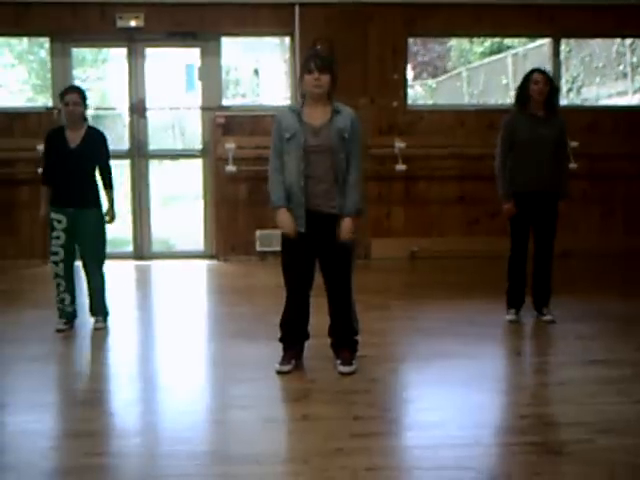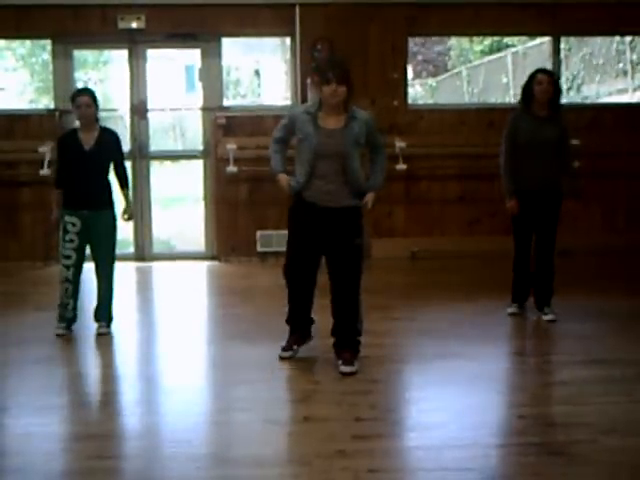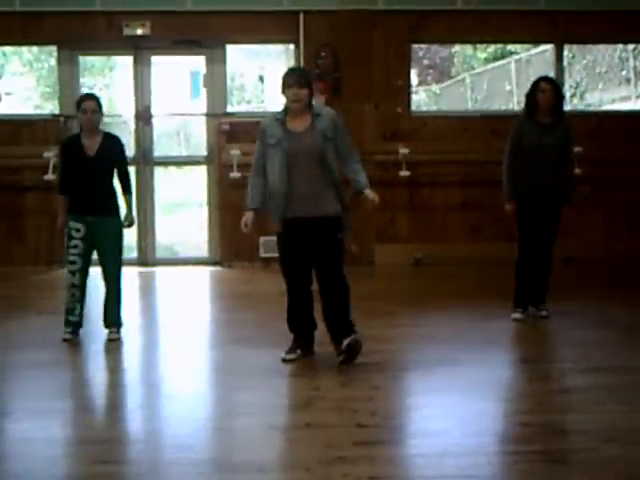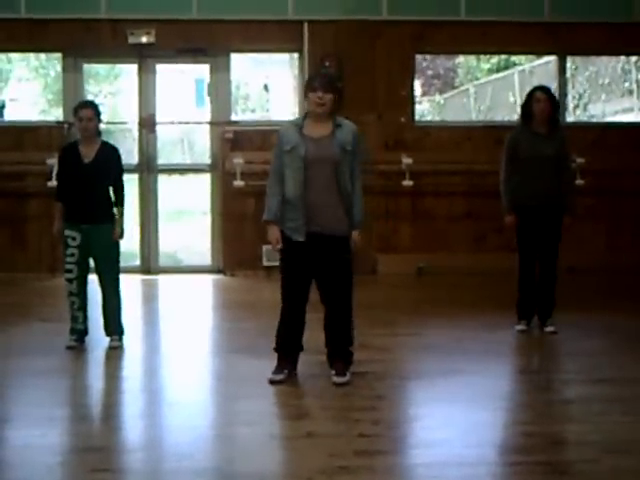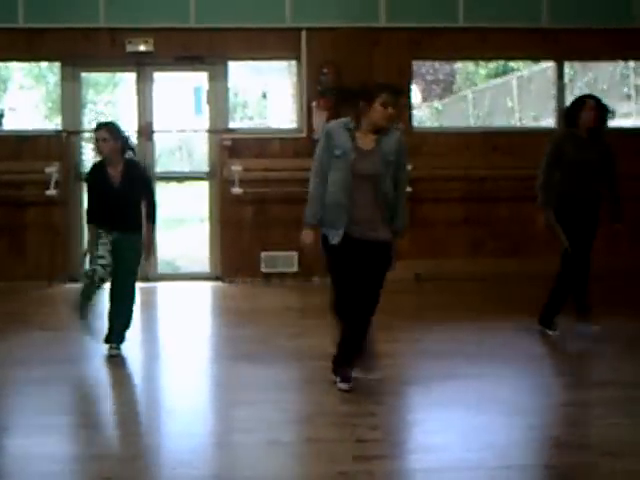
dt=1s
person 1, frame 1
left shoulder: (347, 119)
right shoulder: (285, 119)
left elbow: (354, 169)
right elbow: (276, 166)
left wrist: (349, 214)
right wrist: (280, 208)
left hip: (335, 215)
right hip: (298, 214)
left knee: (339, 285)
right knee: (296, 285)
left ankle: (345, 348)
right ankle: (292, 348)
person 1, frame 2
left shoulder: (363, 122)
right shoulder: (300, 117)
left elbow: (379, 153)
right elbow: (277, 140)
left wrist: (373, 187)
right wrist: (279, 171)
left hip: (345, 209)
right hip: (305, 205)
left knee: (346, 281)
right knee: (297, 273)
left ankle: (347, 347)
right ankle: (297, 332)
person 1, frame 3
left shoulder: (329, 119)
right shoulder: (269, 126)
left elbow: (348, 157)
right elbow: (259, 170)
left wrist: (363, 187)
right wrist: (251, 206)
left hip: (326, 212)
right hip: (288, 216)
left knee: (331, 275)
right knee: (295, 281)
left ankle: (345, 335)
right ankle: (302, 338)
person 1, frame 4
left shoulder: (349, 133)
right shoulder: (288, 133)
left elbow: (355, 181)
right elbow: (276, 180)
left wrist: (357, 224)
right wrist: (272, 220)
left hip: (336, 230)
right hip: (296, 229)
left knee: (338, 298)
right knee: (293, 298)
left ankle: (340, 360)
right ankle: (286, 359)
person 1, frame 5
left shoulder: (394, 142)
right shoulder: (335, 133)
left elbow: (398, 187)
right elbow: (318, 180)
left wrist: (397, 227)
right wrist: (310, 223)
left hip: (378, 235)
right hip: (340, 231)
left knee: (364, 302)
right knee: (347, 299)
left ankle: (343, 363)
right ankle: (348, 361)
person 2, frame 1
left shoulder: (556, 122)
right shoulder: (514, 120)
left elbow: (563, 160)
right elbow: (501, 160)
left wrist: (561, 193)
right wrist: (506, 196)
left hip: (547, 195)
right hip: (520, 194)
left knee: (545, 251)
right knee: (518, 250)
left ankle: (542, 304)
right ankle: (513, 305)
person 2, frame 2
left shoulder: (559, 121)
right shoulder: (518, 119)
left elbow: (565, 158)
right elbow: (507, 158)
left wrist: (565, 189)
right wrist: (510, 193)
left hip: (550, 193)
right hip: (523, 192)
left knee: (546, 248)
right knee: (522, 247)
left ankle: (544, 302)
right ankle: (518, 299)
person 2, frame 3
left shoulder: (563, 127)
right shoulder: (523, 125)
left elbow: (568, 163)
right elbow: (510, 162)
left wrist: (566, 196)
right wrist: (510, 197)
left hip: (552, 196)
right hip: (526, 195)
left knee: (545, 249)
right knee: (526, 248)
left ankle: (539, 299)
right ankle: (520, 303)
person 2, frame 4
left shoulder: (558, 138)
right shoulder: (517, 136)
left elbow: (566, 174)
right elbow: (506, 174)
left wrist: (565, 207)
right wrist: (509, 209)
left hip: (552, 208)
right hip: (525, 207)
left knee: (548, 262)
right knee: (526, 261)
left ankle: (545, 315)
right ankle: (524, 315)
person 2, frame 5
left shoulder: (600, 143)
right shoulder: (563, 139)
left elbow: (609, 177)
right elbow: (546, 173)
left wrist: (616, 211)
right wrist: (545, 206)
left hip: (589, 209)
right hip: (566, 206)
left knee: (574, 261)
right knee: (578, 255)
left ankle: (548, 318)
right ankle: (583, 310)
person 3, frame 1
left shoulder: (96, 136)
right shoulder: (53, 137)
left elbow: (105, 172)
right elbow: (48, 173)
left wrist: (111, 205)
right wrist: (44, 204)
left hip: (89, 207)
right hip: (60, 207)
left knee: (93, 261)
right knee: (61, 262)
left ankle: (100, 313)
right ankle: (66, 314)
person 3, frame 2
left shoulder: (110, 137)
right shoulder: (66, 140)
left elbow: (120, 171)
right elbow: (61, 175)
left wrist: (128, 202)
right wrist: (57, 207)
left hip: (102, 209)
right hip: (73, 210)
left knee: (104, 265)
right knee: (69, 265)
left ankle: (103, 318)
right ankle: (65, 318)
person 3, frame 3
left shoulder: (113, 142)
right shoulder: (69, 145)
left elbow: (123, 177)
right elbow: (64, 182)
left wrist: (129, 210)
right wrist: (62, 213)
left hip: (108, 215)
right hip: (78, 215)
left knee: (112, 271)
right knee: (75, 270)
left ankle: (113, 324)
right ankle: (72, 323)
person 3, frame 4
left shoulder: (110, 152)
right shoulder: (67, 152)
left elbow: (118, 189)
right elbow: (61, 189)
left wrist: (119, 222)
right wrist: (58, 220)
left hip: (103, 224)
right hip: (74, 224)
left knee: (109, 279)
right knee: (74, 280)
left ankle: (115, 332)
right ankle: (78, 331)
person 3, frame 5
left shoulder: (136, 170)
right shoulder: (95, 172)
left elbow: (149, 203)
right elbow: (92, 208)
left wrist: (148, 236)
right wrist: (91, 237)
left hip: (131, 235)
right hip: (105, 231)
left knee: (124, 289)
right knee: (100, 271)
left ankle: (115, 339)
right ankle: (84, 305)
